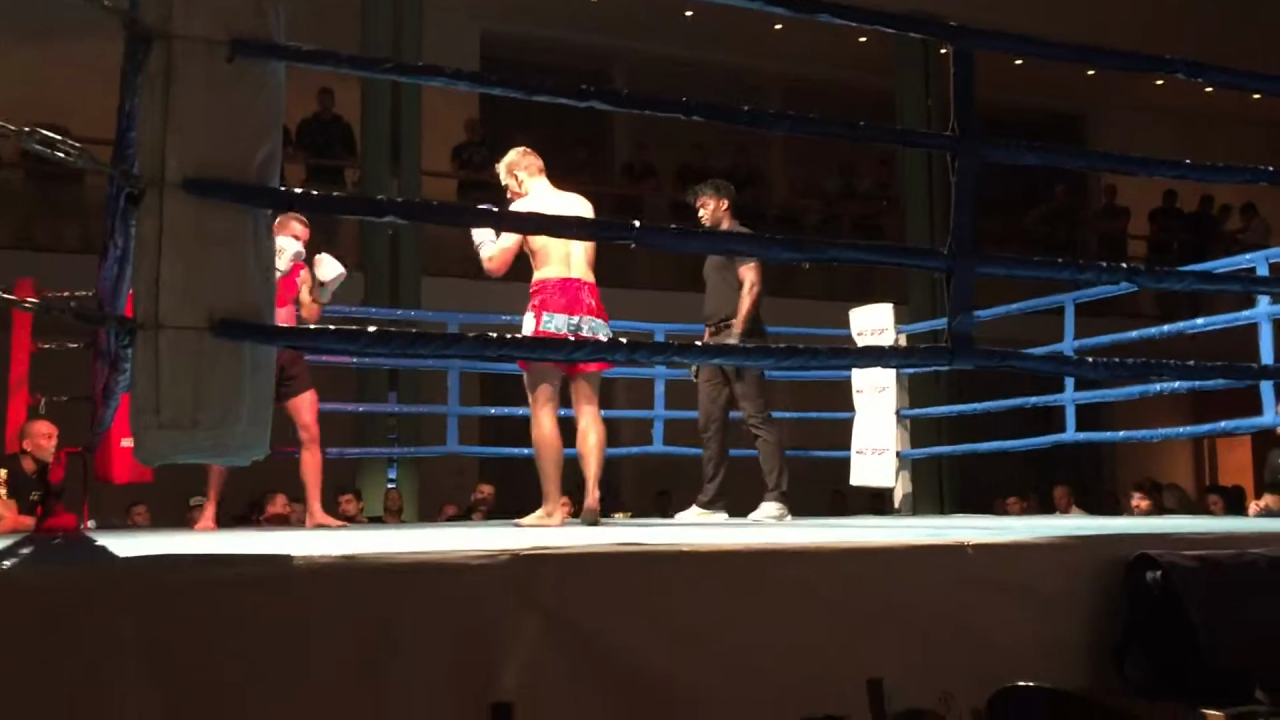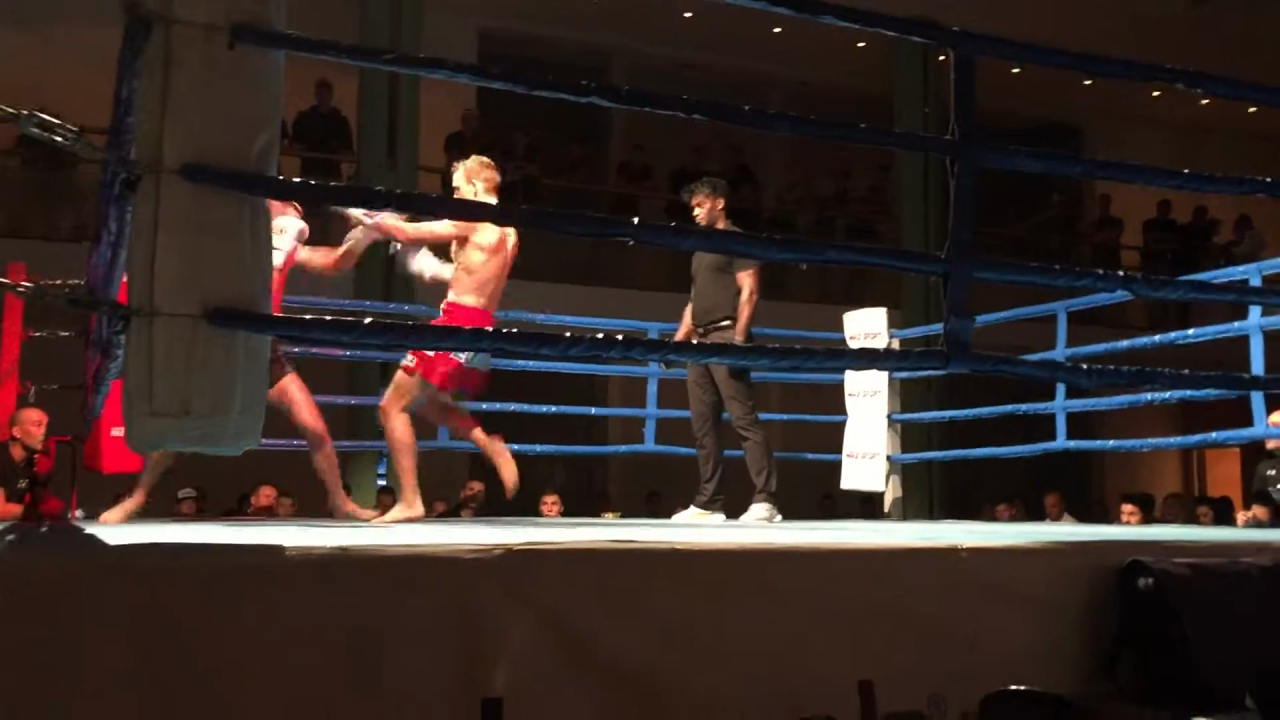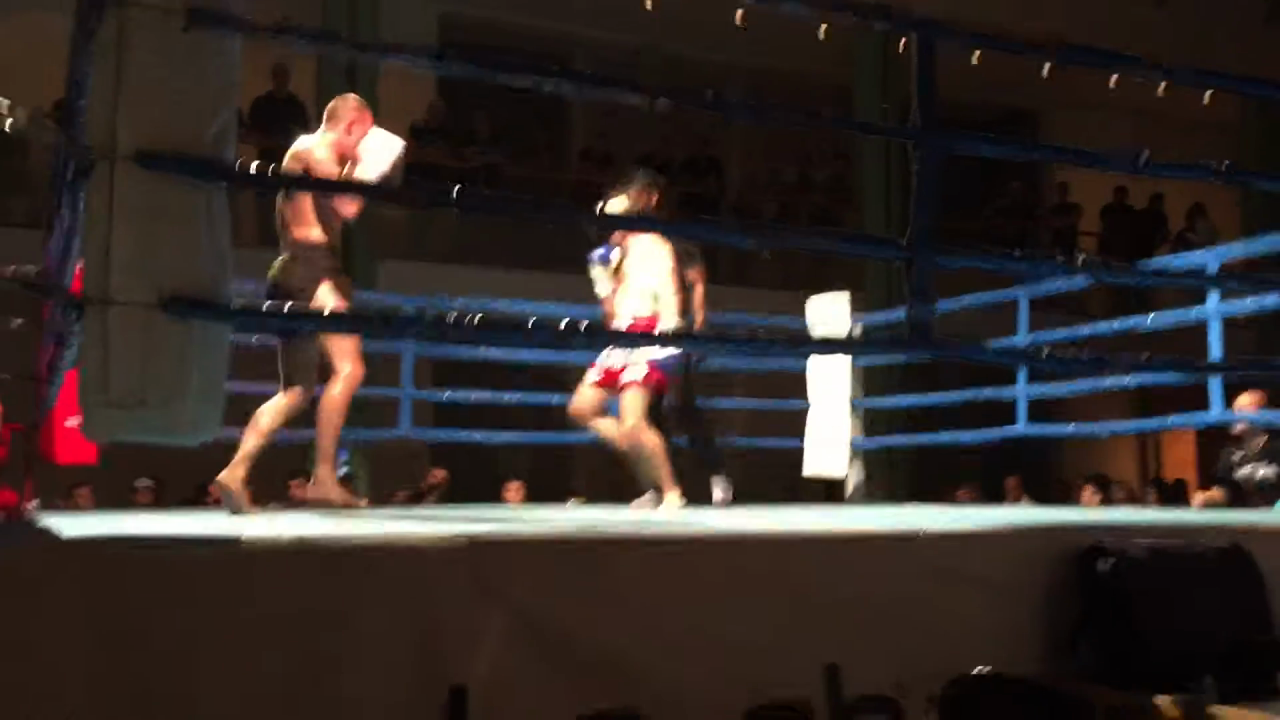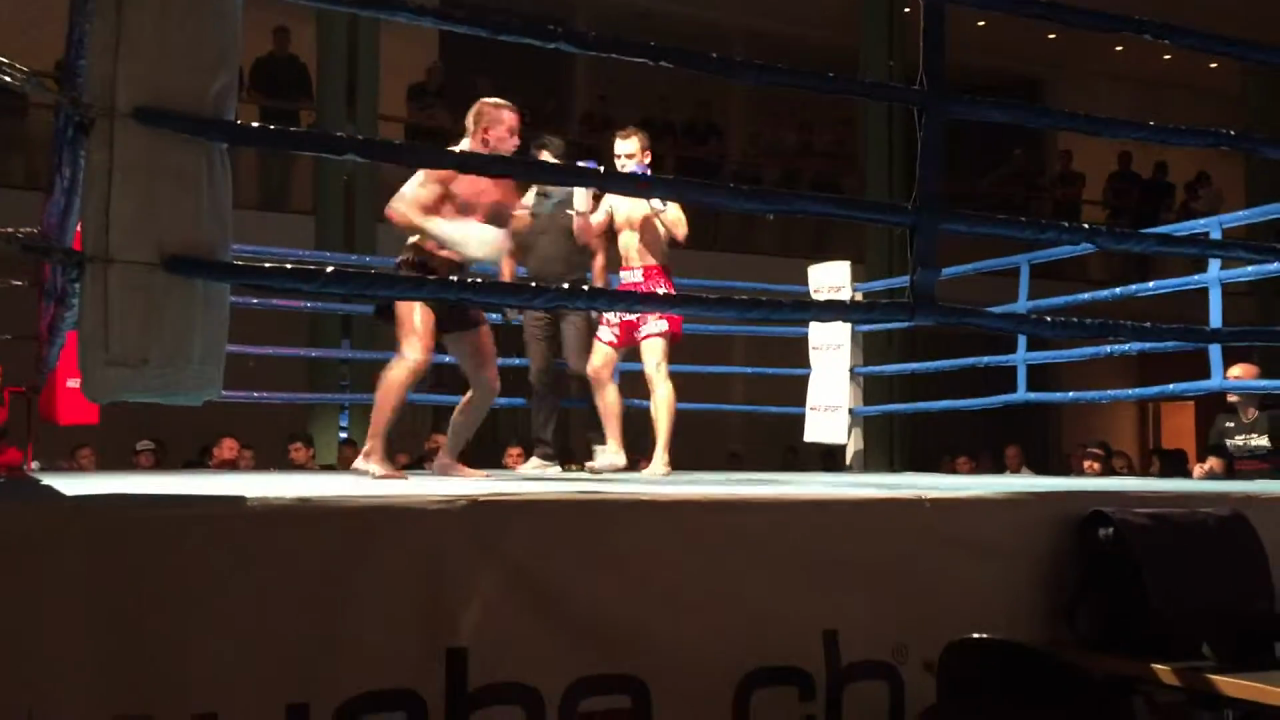
dt=1s
person 1, frame 1
left shoulder: (300, 270)
left elbow: (310, 318)
left wrist: (323, 289)
right wrist: (275, 269)
left hip: (289, 355)
left knee: (310, 433)
left ankle: (315, 512)
right ankle: (209, 511)
person 1, frame 2
left shoulder: (290, 252)
left elbow: (337, 263)
left wrist: (359, 238)
right wrist: (277, 251)
left hip: (265, 354)
left knee: (314, 428)
left ankle: (339, 501)
right ankle: (137, 498)
person 1, frame 3
left shoulder: (309, 152)
right shoulder: (315, 149)
left elbow: (329, 213)
right elbow: (346, 207)
left wrist: (356, 170)
right wrist: (371, 167)
left hip: (299, 271)
right hip: (311, 268)
left knee: (297, 390)
right knee: (349, 368)
left ankle: (236, 473)
right ankle: (323, 477)
person 1, frame 4
left shoulder: (503, 179)
right shoulder: (447, 164)
left elbow: (506, 225)
right elbow: (397, 209)
right wrist: (443, 230)
left hip: (452, 282)
right hip: (420, 272)
left knee: (488, 383)
right knee: (415, 356)
left ankle: (448, 458)
right ankle: (372, 453)
person 2, frame 1
left shoulder: (525, 207)
right shoulder: (582, 203)
left elbow: (495, 265)
left wrist: (482, 235)
left hip: (551, 303)
right hip: (588, 303)
left knee: (543, 408)
right knee: (587, 409)
left ankle: (552, 507)
right ankle: (592, 492)
person 2, frame 2
left shoulder: (471, 220)
right shoulder: (505, 229)
left elbow: (408, 233)
left wrist: (374, 219)
left hip: (459, 326)
right hip: (480, 327)
left knee: (392, 407)
right knee: (431, 405)
left ankle: (410, 501)
right ankle: (496, 451)
person 2, frame 3
left shoulder: (652, 246)
right shoulder: (622, 258)
left elbow: (669, 292)
left wrist: (667, 334)
right wrist: (602, 279)
left hip: (645, 338)
right hip: (620, 340)
left knee: (633, 423)
right knee: (580, 410)
left ankle: (671, 491)
right ankle: (646, 463)
person 2, frame 4
right shoulder: (614, 196)
left elbow: (680, 232)
right elbow: (586, 235)
left wrist: (653, 198)
right wrist: (582, 203)
left hip: (654, 285)
right hip: (624, 287)
left knee: (655, 370)
right knee: (598, 369)
left ankle: (661, 457)
right ankle: (614, 449)
person 3, frame 1
left shoulder: (741, 237)
left elbow: (752, 286)
left wrist: (737, 335)
right wrist: (703, 347)
left hip: (738, 336)
right hip: (716, 340)
left knee: (757, 417)
right knee: (710, 423)
left ankle: (775, 500)
right ankle: (709, 502)
person 3, frame 2
right shoulder: (701, 250)
left elbow: (749, 293)
left wrist: (739, 340)
right wrist: (677, 341)
left hip: (725, 337)
right hip: (700, 342)
left knee: (743, 419)
right knee: (703, 425)
left ankle: (765, 500)
right ankle: (708, 503)
person 3, frame 3
left shoulder: (676, 241)
left elbow: (698, 285)
left wrist: (697, 328)
left knee: (683, 404)
right knee: (649, 412)
left ankle: (717, 476)
person 3, frame 4
right shoulder: (522, 207)
left elbow: (597, 254)
right elbow: (509, 255)
left knee: (579, 369)
right knee: (540, 377)
right ankle: (544, 455)
